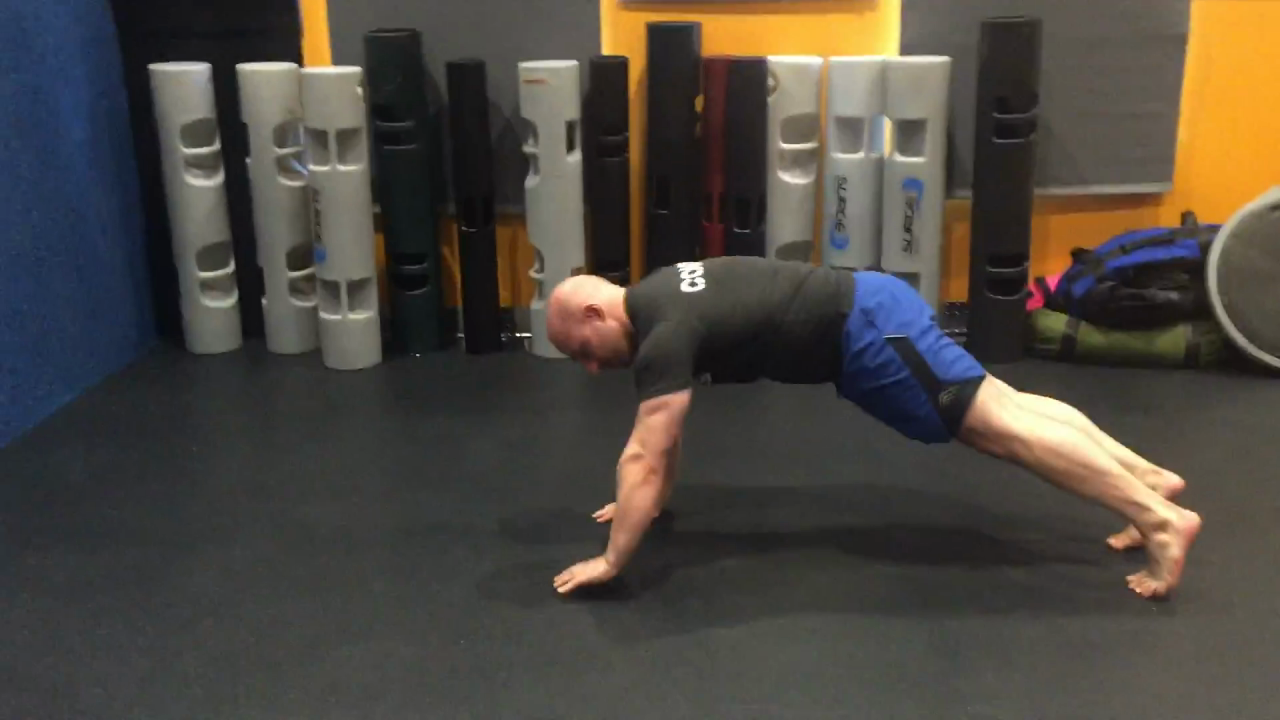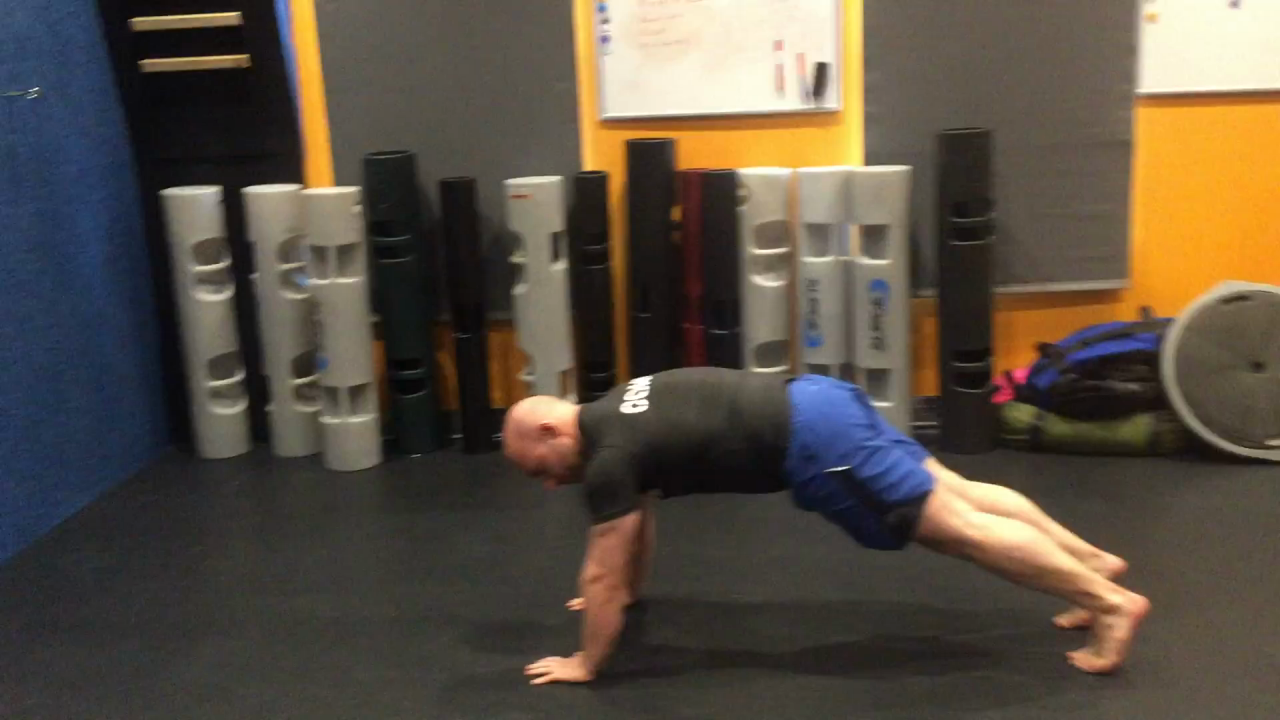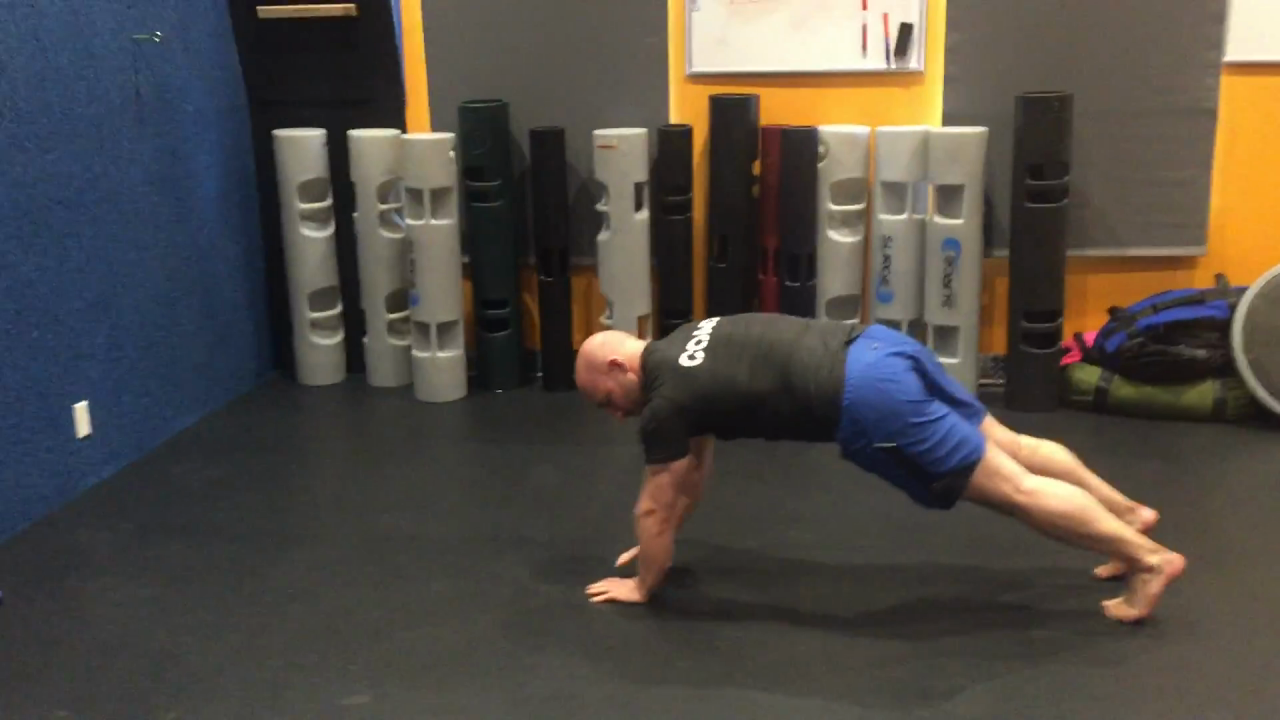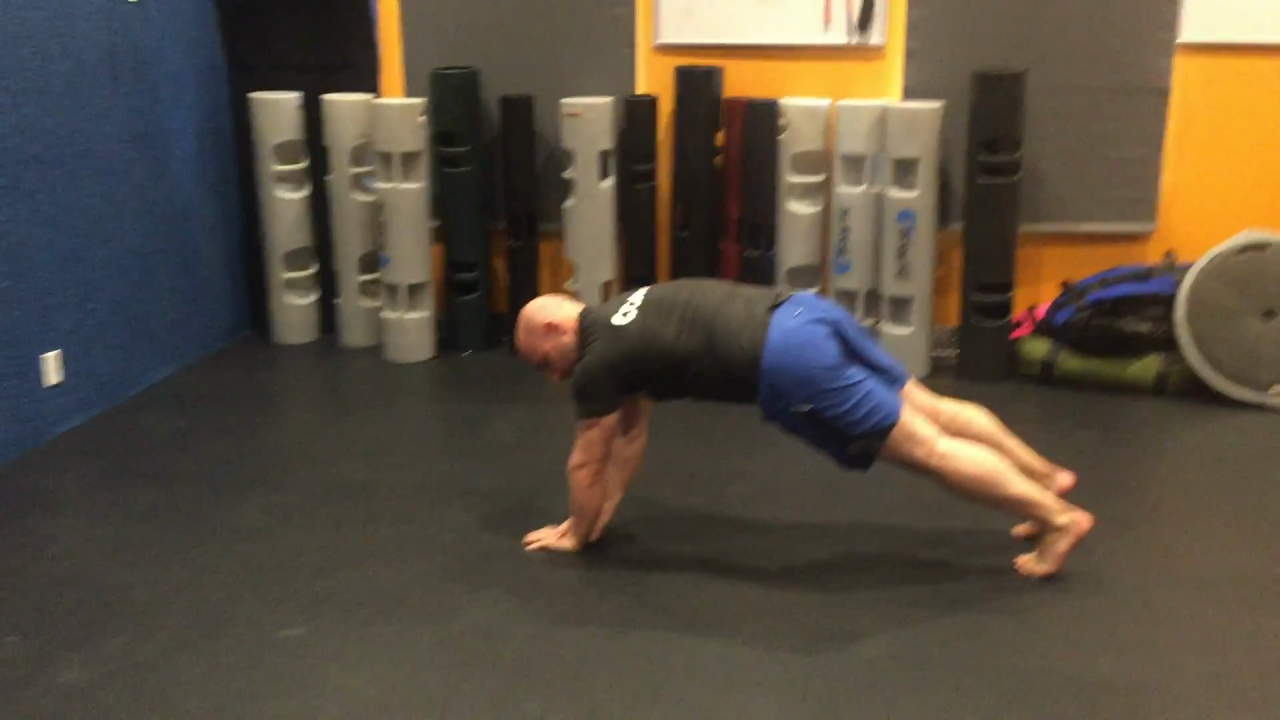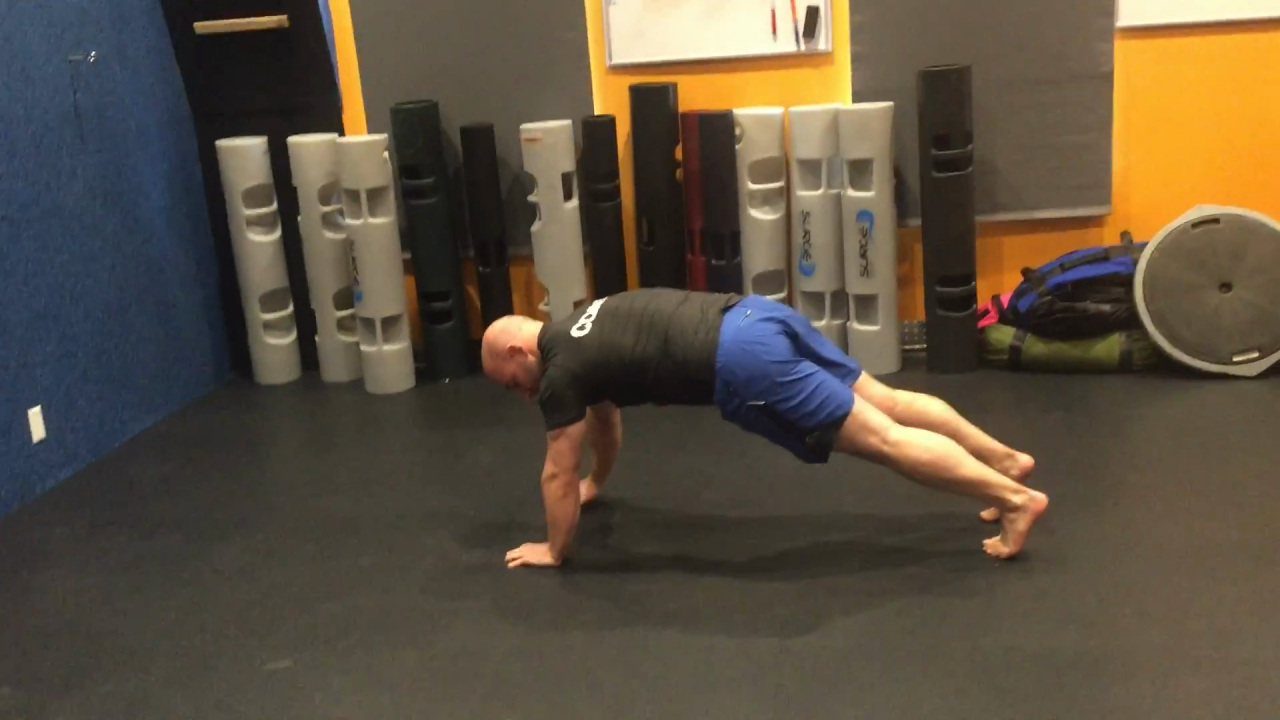
dt=0.5s
person 1, frame 1
left shoulder: (663, 333)
right shoulder: (654, 302)
left elbow: (643, 456)
right elbow: (662, 431)
left wrist: (611, 562)
right wrist: (648, 499)
left hip: (865, 332)
right hip: (864, 309)
left knee: (1002, 427)
right knee: (1003, 402)
left ankle: (1162, 521)
right ankle: (1152, 479)
person 1, frame 2
left shoulder: (608, 457)
right shoulder: (616, 416)
left elbow: (602, 573)
right elbow: (640, 515)
left wrist: (586, 664)
right wrist: (626, 590)
left hip: (812, 440)
right hip: (816, 398)
left knee: (956, 525)
right knee: (956, 492)
left ankle: (1111, 601)
right ankle: (1093, 560)
person 1, frame 3
left shoulder: (667, 399)
right shoulder: (682, 351)
left elbow: (655, 505)
right elbow: (696, 459)
left wrist: (642, 586)
right wrist: (663, 537)
left hip: (867, 400)
right hip: (878, 348)
left knee: (1010, 487)
right knee: (1007, 447)
left ankle: (1149, 560)
right ankle: (1131, 515)
person 1, frame 4
left shoulder: (598, 359)
right shoulder: (622, 324)
left elbow: (587, 460)
right elbow: (630, 430)
left wrist: (576, 536)
right wrist: (601, 512)
left hip: (789, 363)
right hip: (805, 315)
left knee: (927, 449)
right knee: (930, 411)
left ankle: (1059, 519)
right ankle: (1048, 479)
person 1, frame 5
left shoulder: (561, 371)
right shoulder: (584, 337)
left elbow: (558, 472)
right elbow: (606, 416)
left wrist: (554, 550)
right wrist: (596, 483)
left hip: (742, 362)
right hip: (755, 317)
left knee: (881, 437)
right knee: (885, 403)
left ankle: (1015, 499)
right ankle: (1007, 461)
